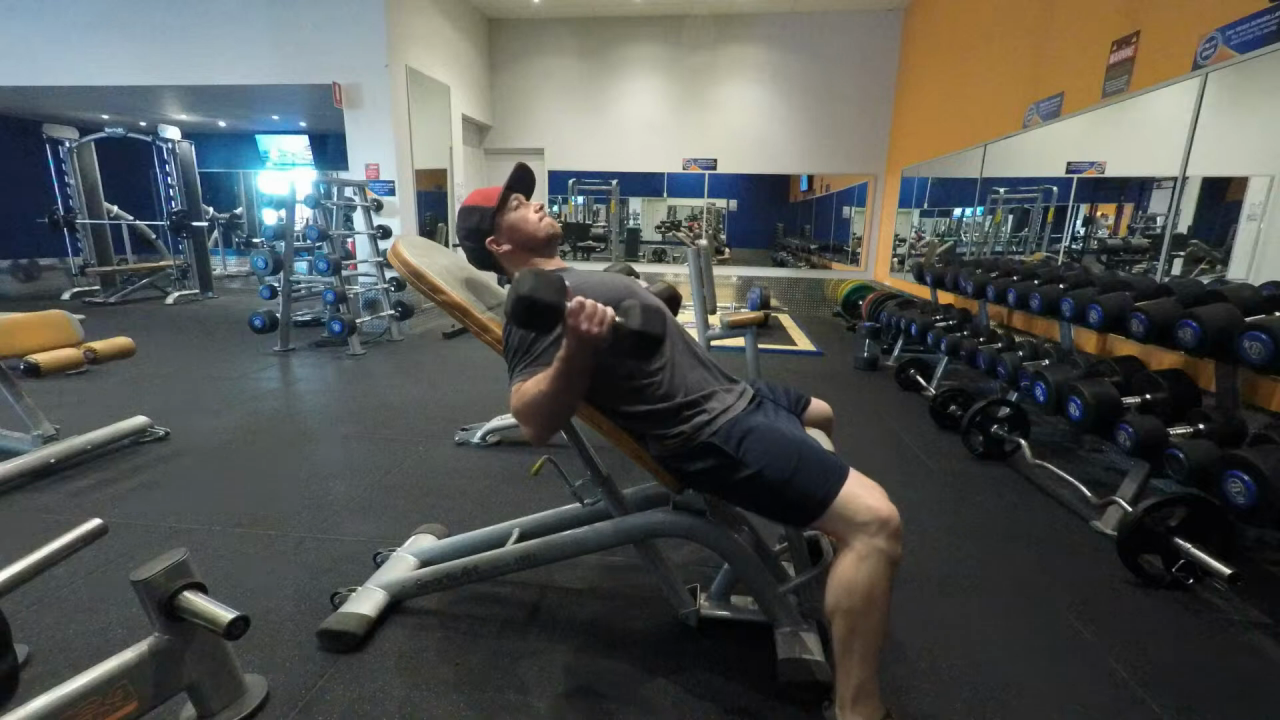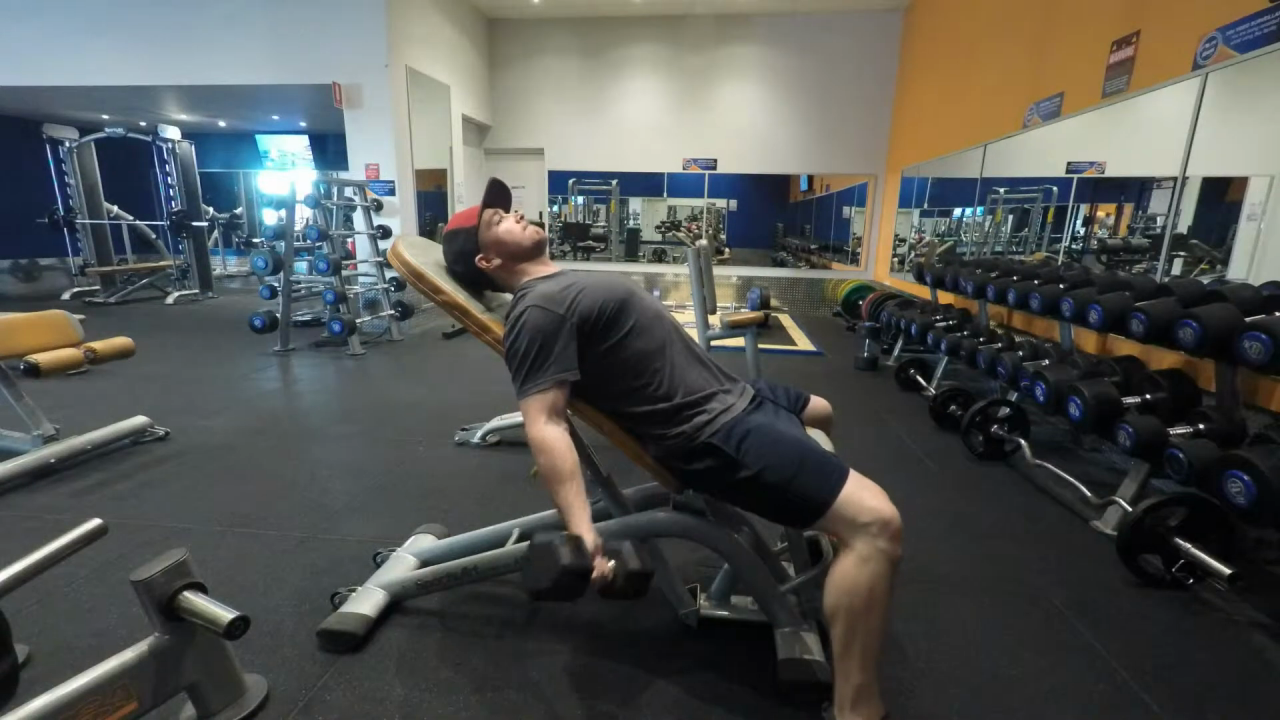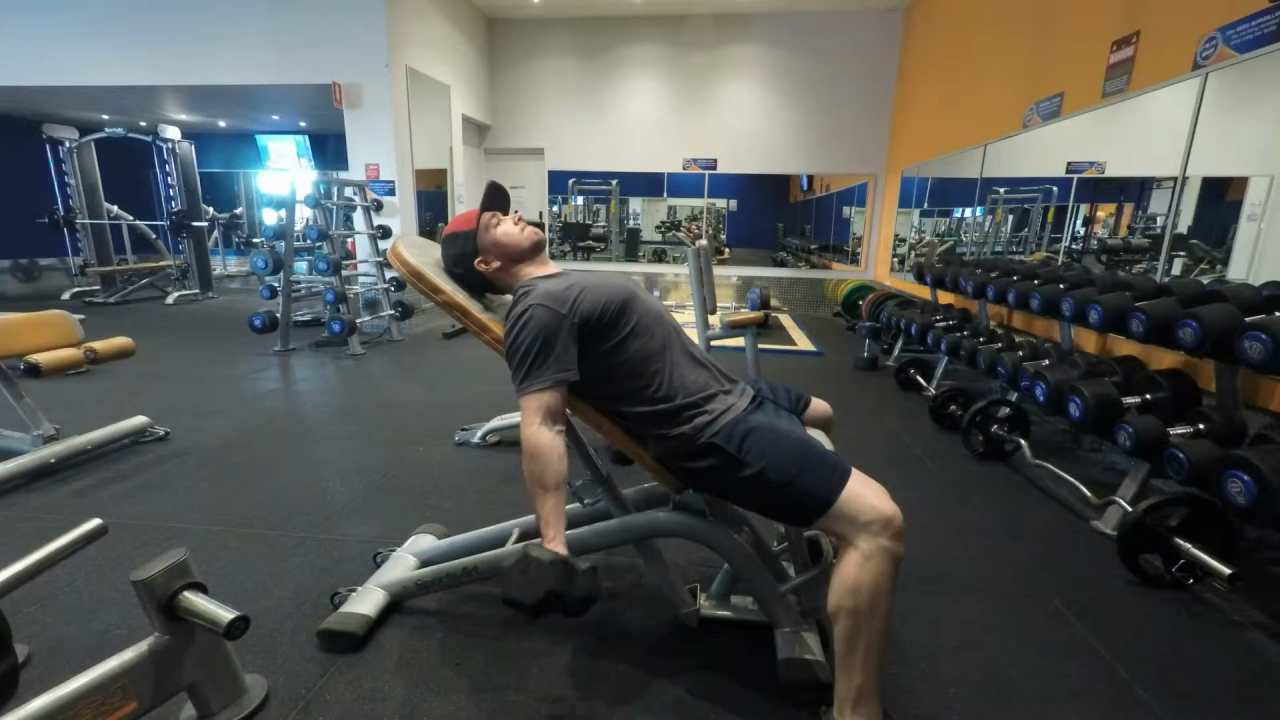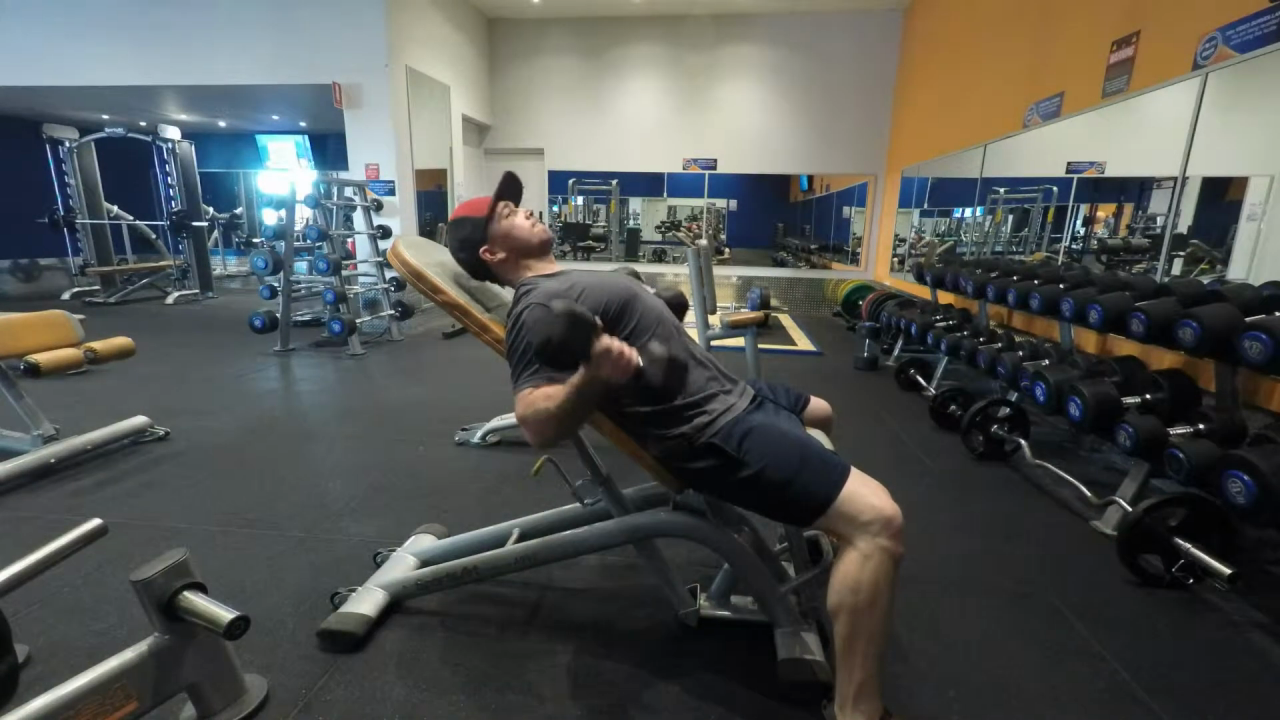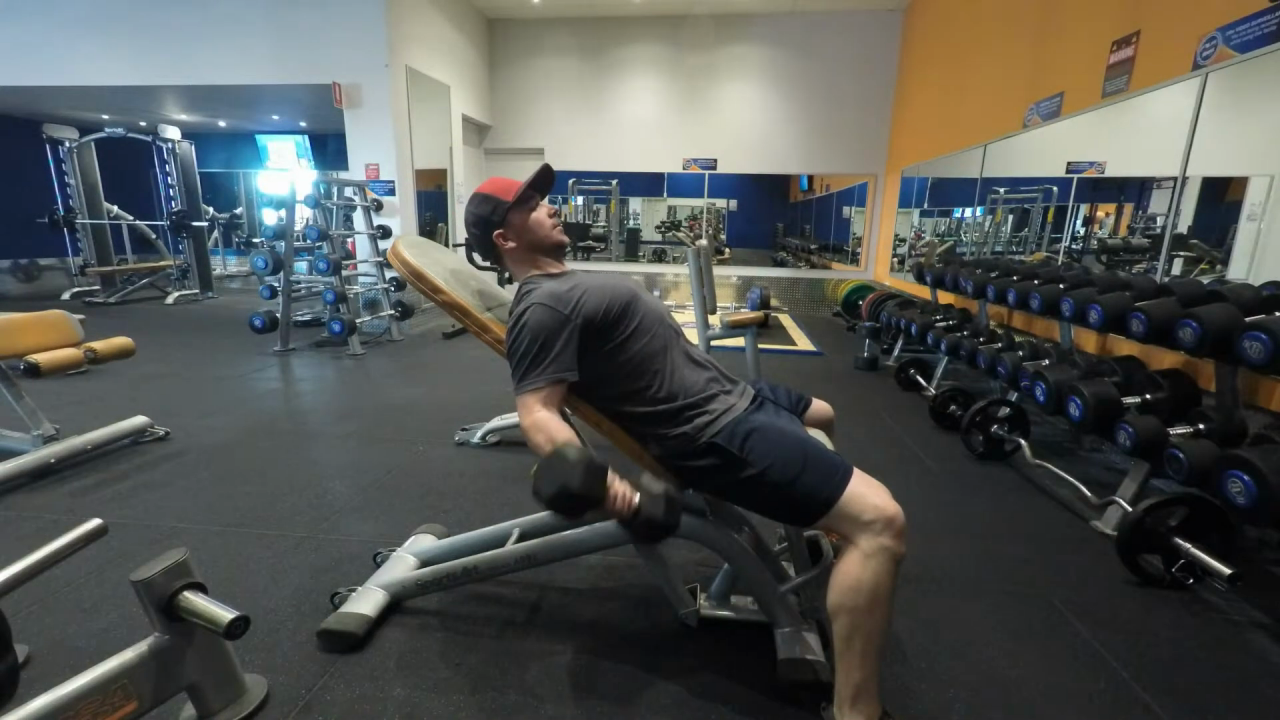
dt=1s
person 1, frame 1
left shoulder: (563, 279)
right elbow: (535, 420)
left wrist: (647, 302)
right wrist: (576, 345)
left hip: (731, 396)
right hip: (711, 433)
left knee: (820, 416)
right knee: (874, 520)
left ankle: (808, 531)
person 1, frame 2
left shoulder: (559, 285)
right shoulder: (538, 310)
right elbow: (546, 423)
right wrist: (582, 531)
left hip: (731, 396)
right hip: (713, 433)
left knee: (819, 413)
right knee: (875, 522)
person 1, frame 3
left shoulder: (563, 284)
right shoulder: (540, 309)
right elbow: (542, 425)
right wrist: (552, 542)
left hip: (731, 394)
right hip: (712, 432)
left knee: (820, 415)
right knee: (876, 522)
person 1, frame 4
left shoulder: (559, 283)
right shoulder: (539, 308)
right elbow: (538, 420)
left wrist: (657, 309)
right wrist: (593, 377)
left hip: (730, 394)
right hip: (712, 431)
left knee: (820, 415)
right knee: (876, 520)
person 1, frame 5
left shoulder: (564, 282)
right shoulder: (542, 308)
right elbow: (539, 415)
left hip: (730, 395)
right hip: (713, 432)
left knee: (821, 417)
right knee: (878, 520)
